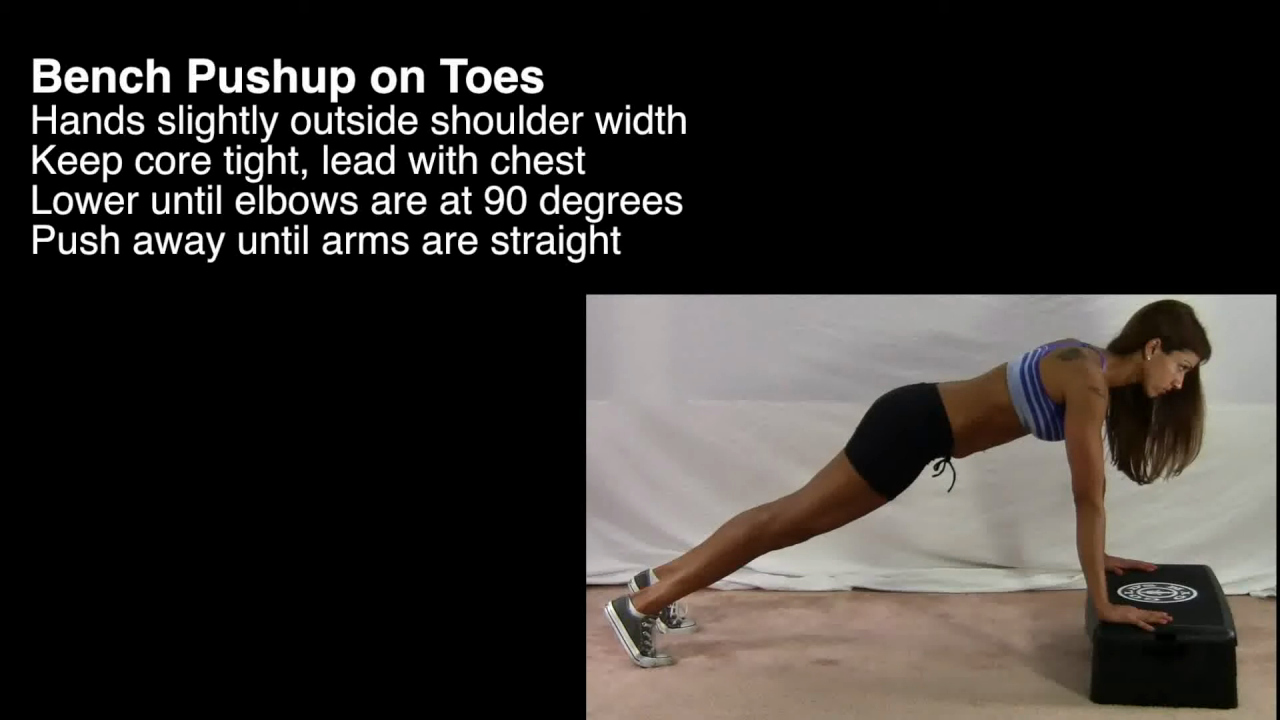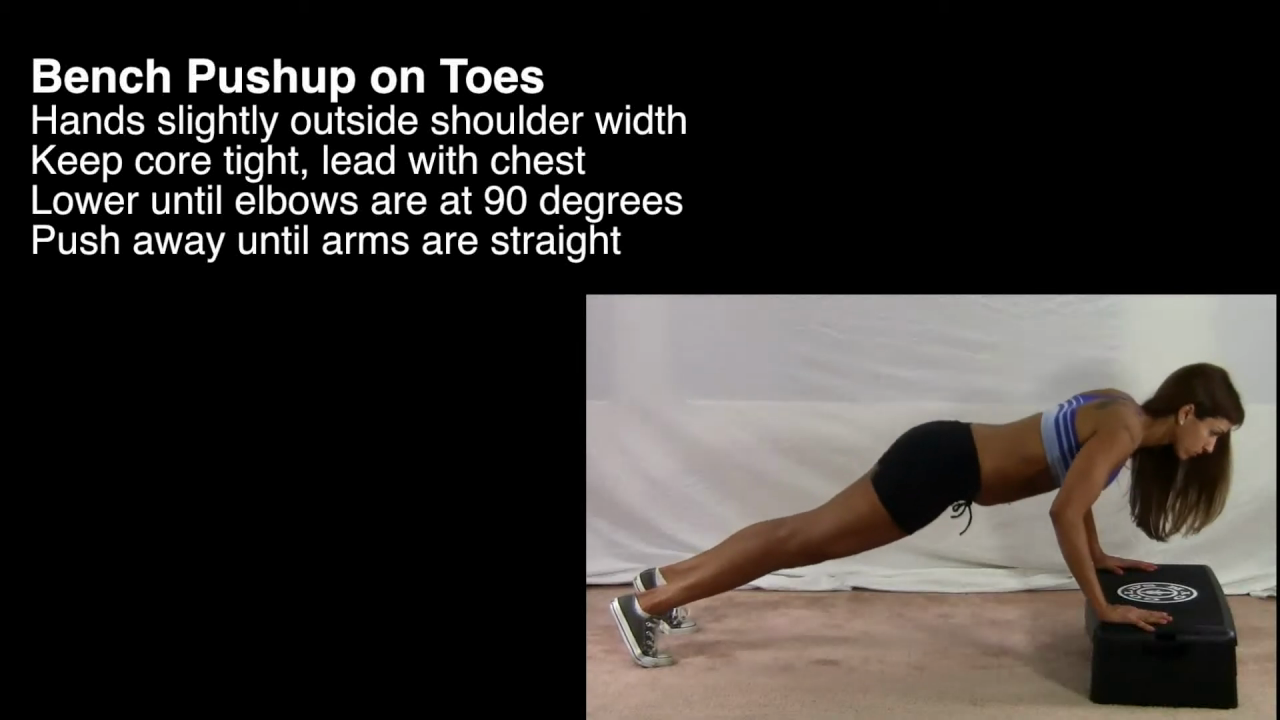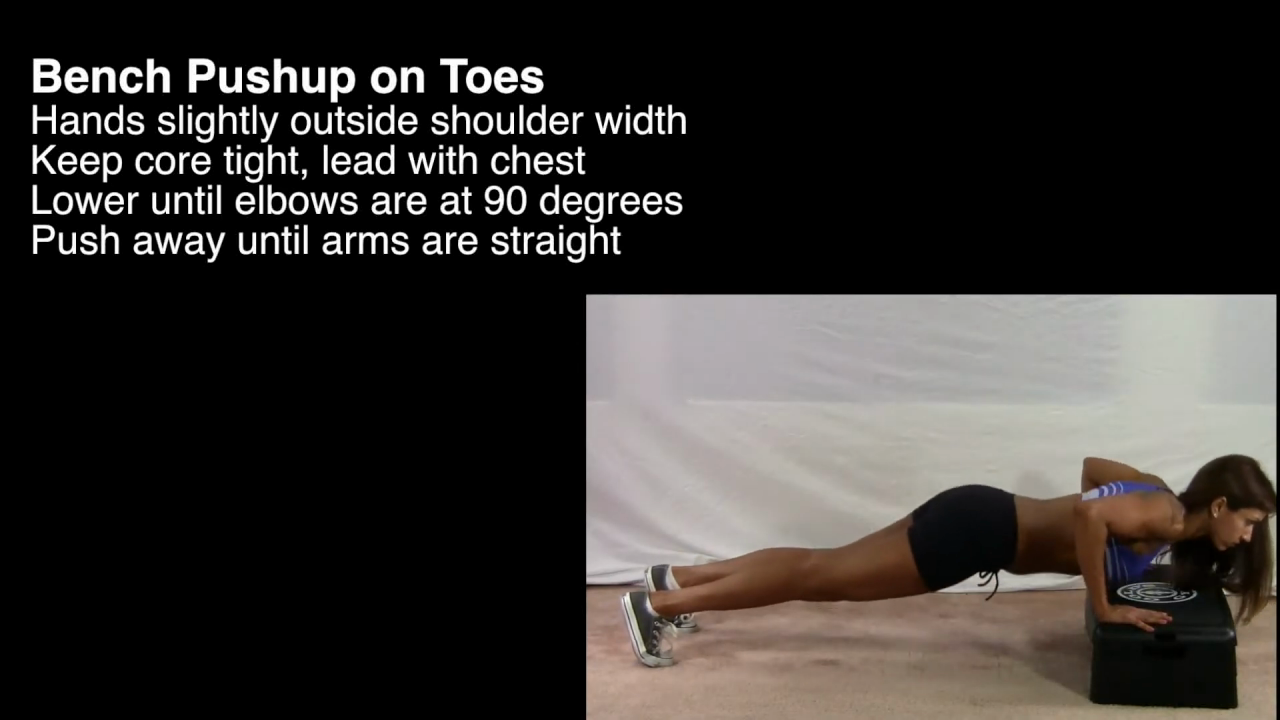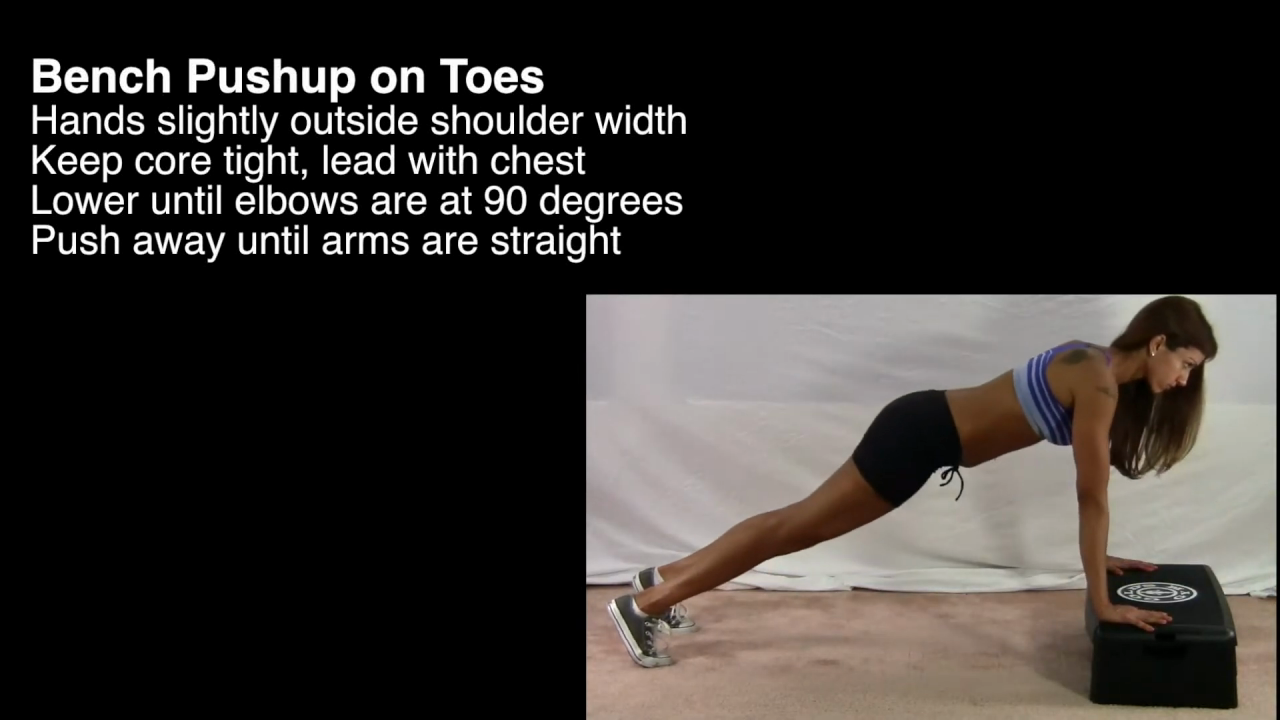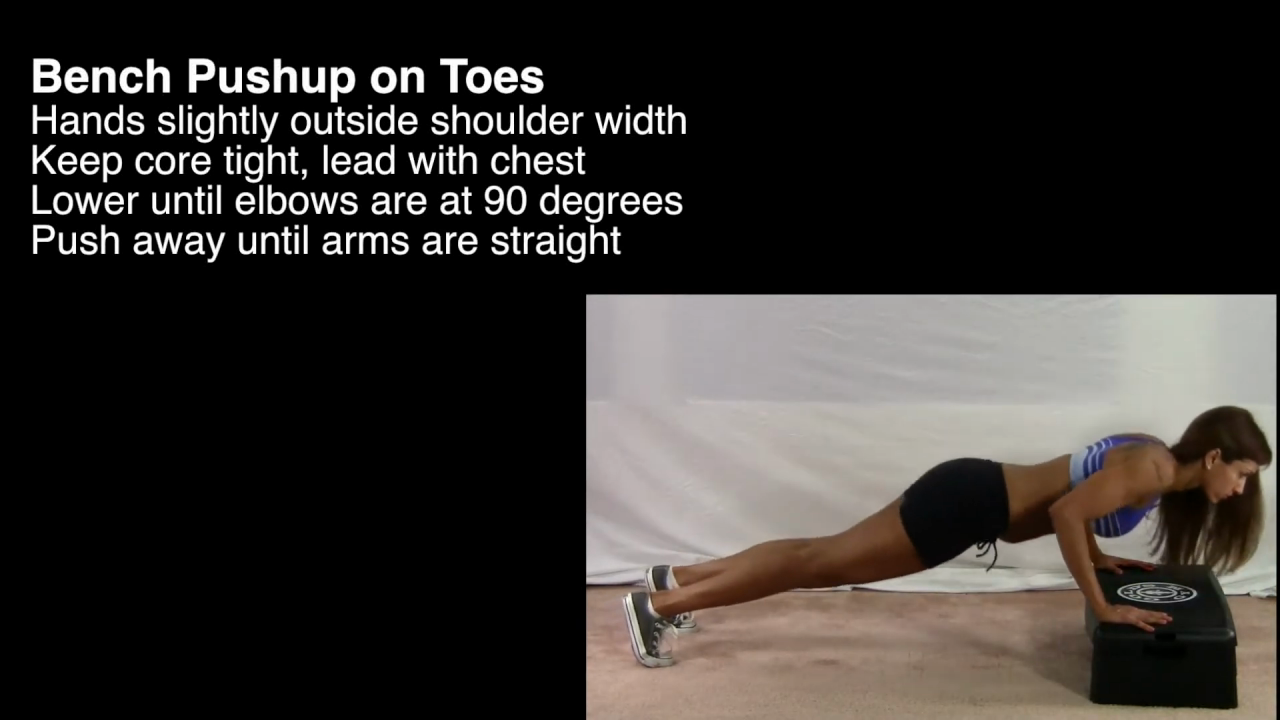
dt=1s
person 1, frame 1
left shoulder: (1095, 366)
right shoulder: (1090, 383)
left elbow: (1086, 487)
right elbow: (1089, 497)
left wrist: (1099, 557)
right wrist: (1103, 603)
left hip: (919, 418)
right hip: (913, 427)
left knee: (789, 515)
right knee: (788, 521)
left ankle: (658, 580)
right ankle: (640, 603)
person 1, frame 2
left shoulder: (1125, 412)
right shoulder: (1123, 430)
left elbow: (1071, 480)
right elbow: (1065, 511)
left wrist: (1102, 558)
right wrist: (1102, 605)
left hip: (946, 455)
right hip: (941, 465)
left knee: (804, 532)
right knee: (803, 542)
left ankle: (663, 580)
right ankle: (646, 605)
person 1, frame 3
left shoulder: (1160, 490)
right shoulder: (1165, 516)
left elbow: (1089, 466)
right elbow: (1088, 517)
left wrist: (1109, 564)
right wrist: (1105, 608)
left hip: (977, 516)
right hip: (975, 533)
left knee: (825, 564)
right knee: (820, 576)
left ankle: (675, 580)
right ankle: (656, 605)
person 1, frame 4
left shoulder: (1099, 364)
right shoulder: (1100, 383)
left elbow: (1090, 489)
right elbow: (1093, 497)
left wrist: (1102, 559)
right wrist: (1102, 603)
left hip: (927, 424)
right hip: (921, 435)
left knee: (797, 522)
right knee: (794, 529)
left ankle: (661, 579)
right ankle: (643, 603)
person 1, frame 5
left shoulder: (1153, 453)
right shoulder: (1154, 474)
right elbow: (1063, 512)
left wrist: (1100, 558)
right wrist: (1101, 607)
left hip: (970, 489)
right hip: (967, 504)
left knee: (823, 554)
right knee: (820, 566)
left ankle: (673, 577)
right ankle: (656, 603)
